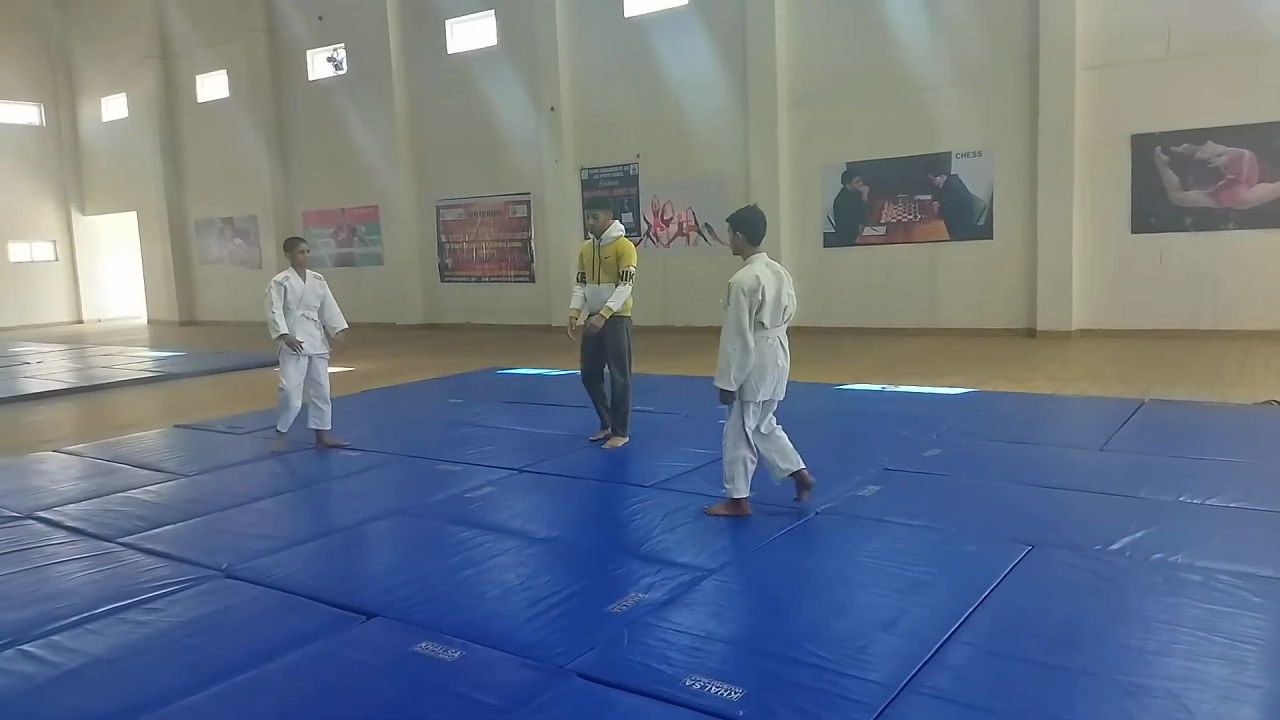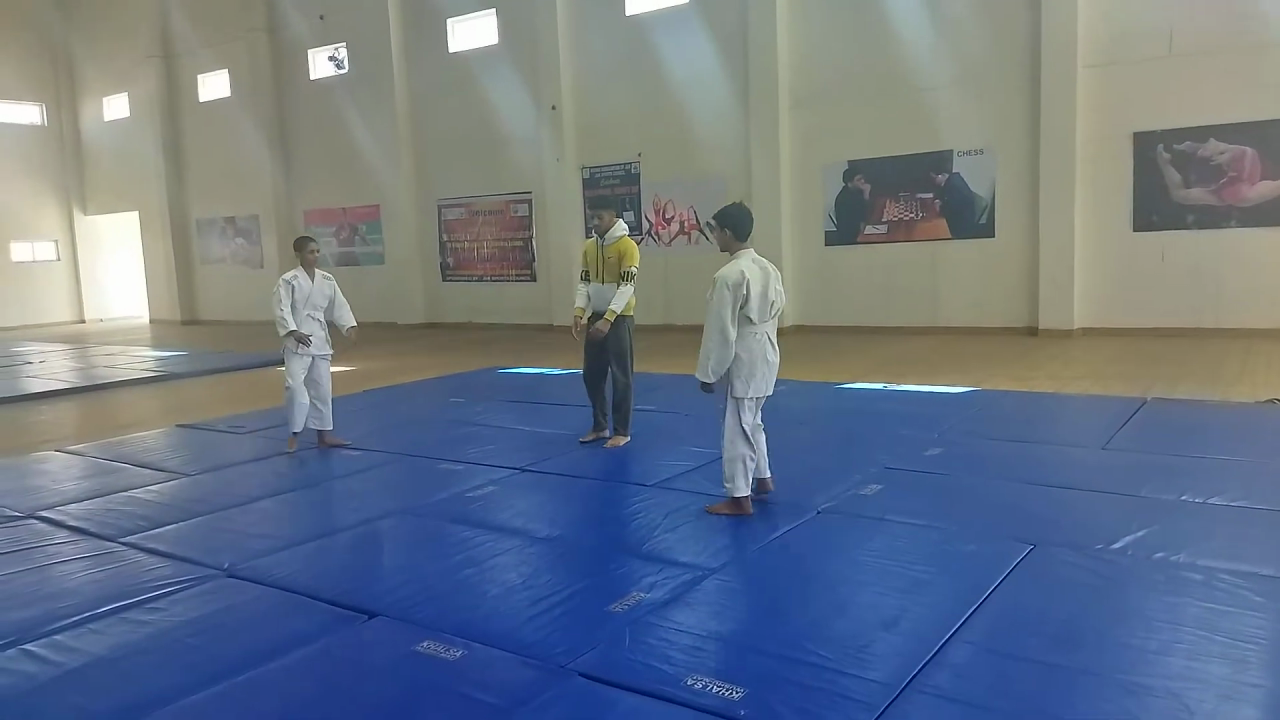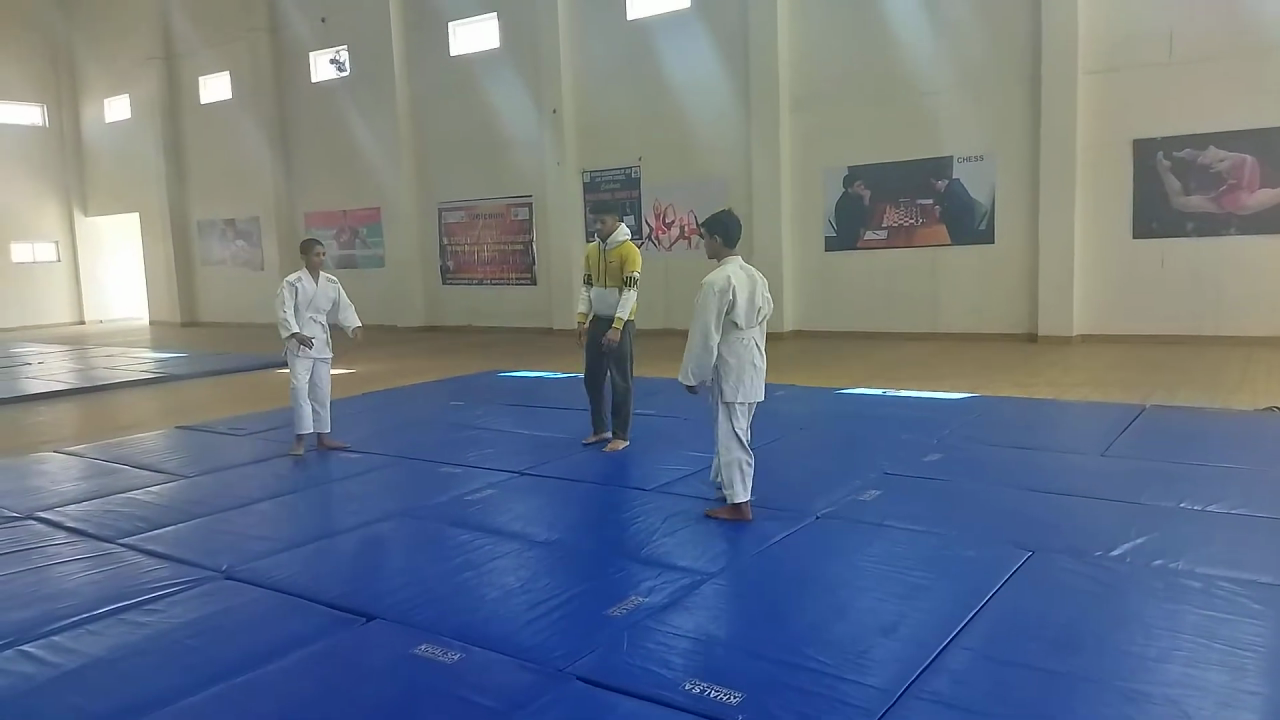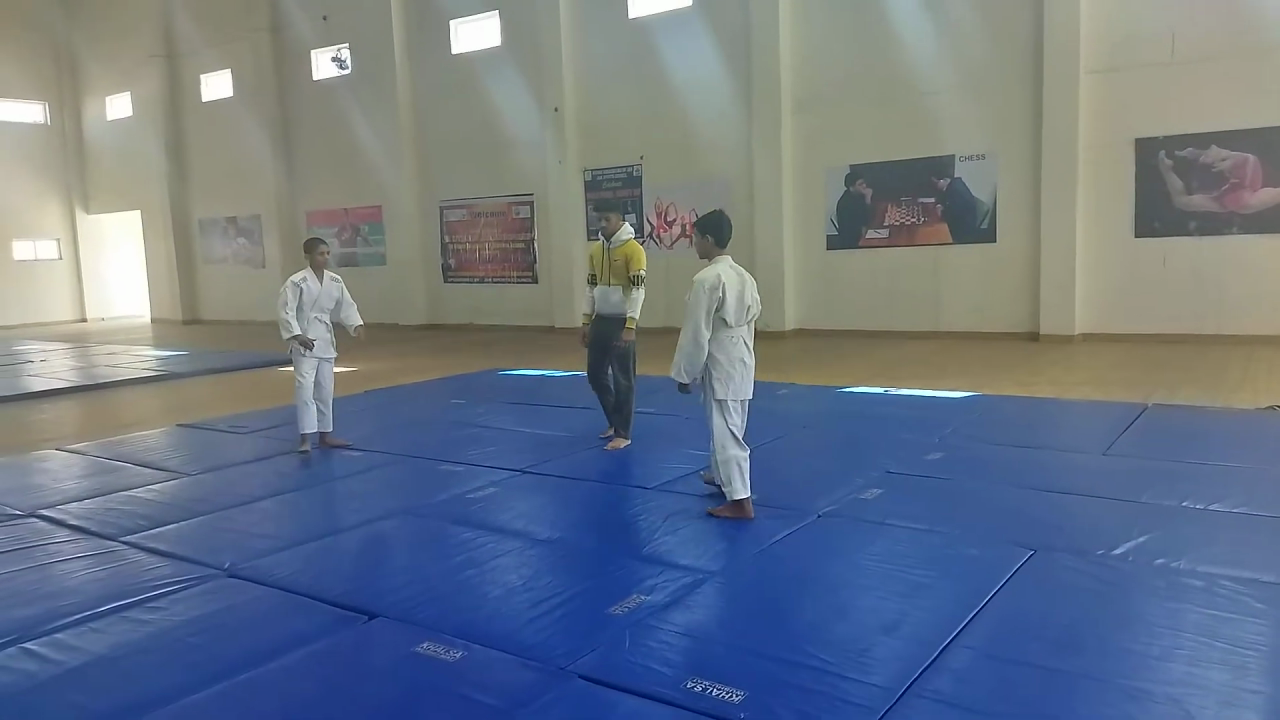
dt=0.1s
person 1, frame 1
left shoulder: (743, 280)
right shoulder: (779, 272)
left elbow: (737, 335)
left wrist: (727, 381)
left hip: (754, 364)
right hip: (776, 357)
left knee: (740, 432)
right knee: (763, 426)
left ankle: (737, 499)
right ankle: (798, 473)
person 1, frame 2
left shoulder: (729, 275)
right shoulder: (768, 268)
left elbow: (720, 330)
left wrist: (708, 372)
left hip: (742, 358)
right hip: (766, 354)
left knee: (739, 428)
right knee: (749, 423)
left ankle: (740, 498)
right ankle: (762, 477)
person 1, frame 3
left shoulder: (716, 281)
right shoulder: (755, 276)
left elbow: (704, 334)
left wrist: (691, 375)
left hip: (730, 363)
right hip: (753, 359)
left knee: (731, 433)
right knee: (737, 428)
left ankle: (738, 503)
right ankle: (731, 481)
person 1, frame 4
left shoulder: (706, 279)
right shoulder: (743, 275)
left elbow: (695, 332)
left wrist: (683, 373)
left hip: (719, 361)
right hip: (742, 357)
left knee: (725, 431)
right knee: (729, 426)
left ankle: (740, 500)
right ankle: (723, 477)
person 2, frame 1
left shoulder: (624, 246)
right shoulder: (585, 249)
left elbow: (625, 286)
right elbow: (580, 284)
left wrist: (603, 315)
right wrist: (575, 314)
left hip: (616, 320)
right hip: (594, 320)
left knee: (619, 378)
right knee: (589, 375)
left ankle: (620, 432)
right ankle: (606, 424)
person 2, frame 2
left shoulder: (627, 246)
right shoulder: (589, 246)
left elbow: (627, 286)
right elbow: (584, 283)
left wrist: (607, 319)
right wrist: (579, 313)
left hip: (618, 319)
right hip: (596, 318)
left knee: (620, 377)
right knee: (591, 375)
left ankle: (621, 431)
right ankle: (600, 426)
person 2, frame 3
left shoulder: (629, 250)
right shoulder: (591, 250)
left elbow: (630, 292)
right elbow: (587, 287)
left wrist: (616, 327)
right wrist: (582, 319)
left hip: (620, 324)
right hip: (597, 322)
left knee: (620, 381)
right knee: (592, 378)
left ankle: (621, 435)
right ankle: (601, 429)
person 2, frame 4
left shoulder: (633, 249)
right shoulder: (595, 250)
left elbow: (638, 290)
right elbow: (591, 287)
left wrist: (630, 327)
right wrist: (586, 321)
left hip: (622, 322)
right hip: (600, 320)
left knee: (622, 379)
right knee: (595, 373)
left ankle: (623, 434)
right ankle: (615, 420)
person 3, frame 1
left shoulder: (318, 280)
right shoulder: (280, 282)
left elbow: (329, 308)
right elbow: (274, 313)
left wrist: (338, 331)
right wrist: (285, 337)
left hip: (317, 340)
right hip: (294, 341)
left knee: (321, 388)
right knee: (290, 389)
left ankle: (322, 434)
right ankle: (281, 432)
person 3, frame 2
left shoulder: (327, 280)
right shoulder: (288, 280)
left elbow: (339, 306)
right elbow: (282, 311)
left wrist: (349, 326)
right wrist: (294, 333)
left hip: (320, 339)
right hip: (297, 341)
left knee: (322, 389)
right knee: (295, 387)
left ankle: (323, 434)
right ankle: (294, 434)
person 3, frame 3
left shoulder: (331, 282)
right shoulder: (292, 282)
left elbow: (344, 308)
right elbow: (284, 313)
left wrist: (355, 326)
right wrist: (296, 335)
left hip: (321, 342)
right hip: (300, 343)
left knee: (321, 392)
right knee: (300, 388)
left ankle: (322, 437)
right ankle: (301, 438)
person 3, frame 4
left shoulder: (335, 281)
right shoulder: (296, 282)
left elbow: (347, 307)
right elbow: (286, 312)
left wrist: (357, 325)
right wrist: (297, 336)
left hip: (325, 340)
right hip: (304, 341)
left knee: (325, 390)
right knee: (305, 387)
left ankle: (324, 435)
right ankle: (306, 437)
